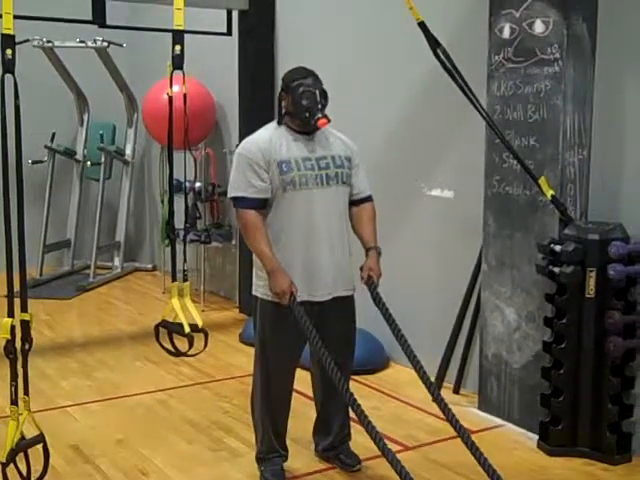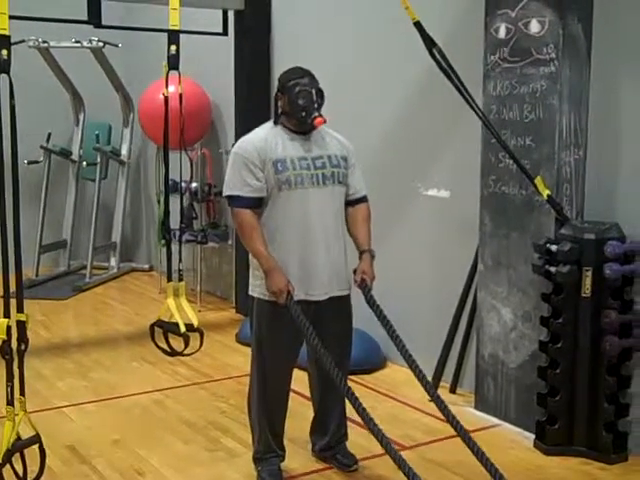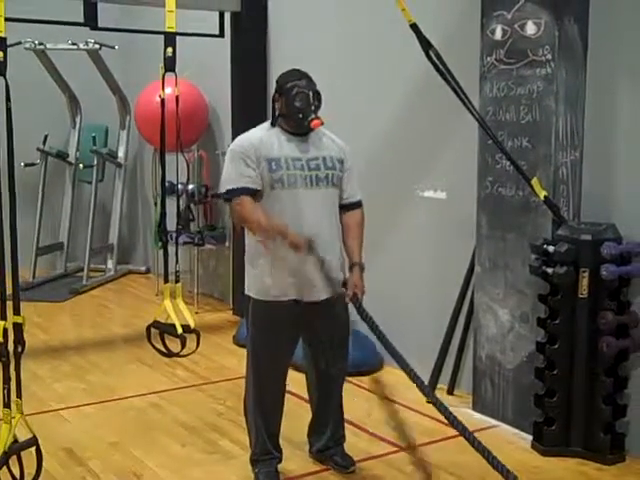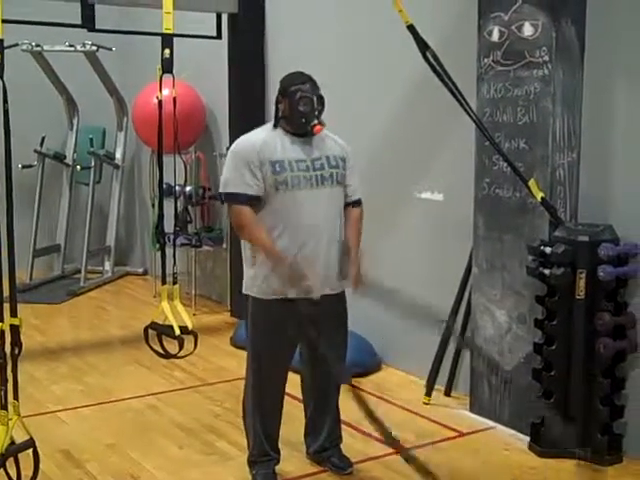
dt=0.3s
person 1, frame 1
left shoulder: (343, 146)
right shoulder: (258, 148)
left elbow: (361, 203)
right elbow: (249, 214)
left wrist: (372, 250)
right wrist: (274, 270)
left hip: (337, 285)
right hip: (283, 287)
left knee: (336, 369)
right knee: (275, 374)
left ankle: (333, 442)
person 1, frame 2
left shoulder: (340, 146)
right shoulder: (254, 147)
left elbow: (356, 203)
right elbow: (244, 213)
left wrist: (365, 252)
right wrist: (271, 269)
left hip: (334, 285)
right hip: (279, 286)
left knee: (334, 369)
right knee: (272, 375)
left ankle: (330, 442)
person 1, frame 3
left shoulder: (336, 148)
right shoulder: (251, 146)
left elbow: (351, 209)
right elbow: (240, 205)
left wrist: (355, 266)
right wrist: (282, 231)
left hip: (328, 286)
right hip: (273, 289)
left knee: (331, 370)
right knee: (267, 375)
left ankle: (327, 443)
person 1, frame 4
left shoulder: (338, 148)
right shoulder: (252, 147)
left elbow: (351, 204)
right elbow: (240, 211)
left wrist: (353, 251)
right wrist: (278, 257)
left hip: (328, 285)
right hip: (272, 287)
left knee: (327, 370)
right knee: (267, 375)
left ankle: (324, 444)
